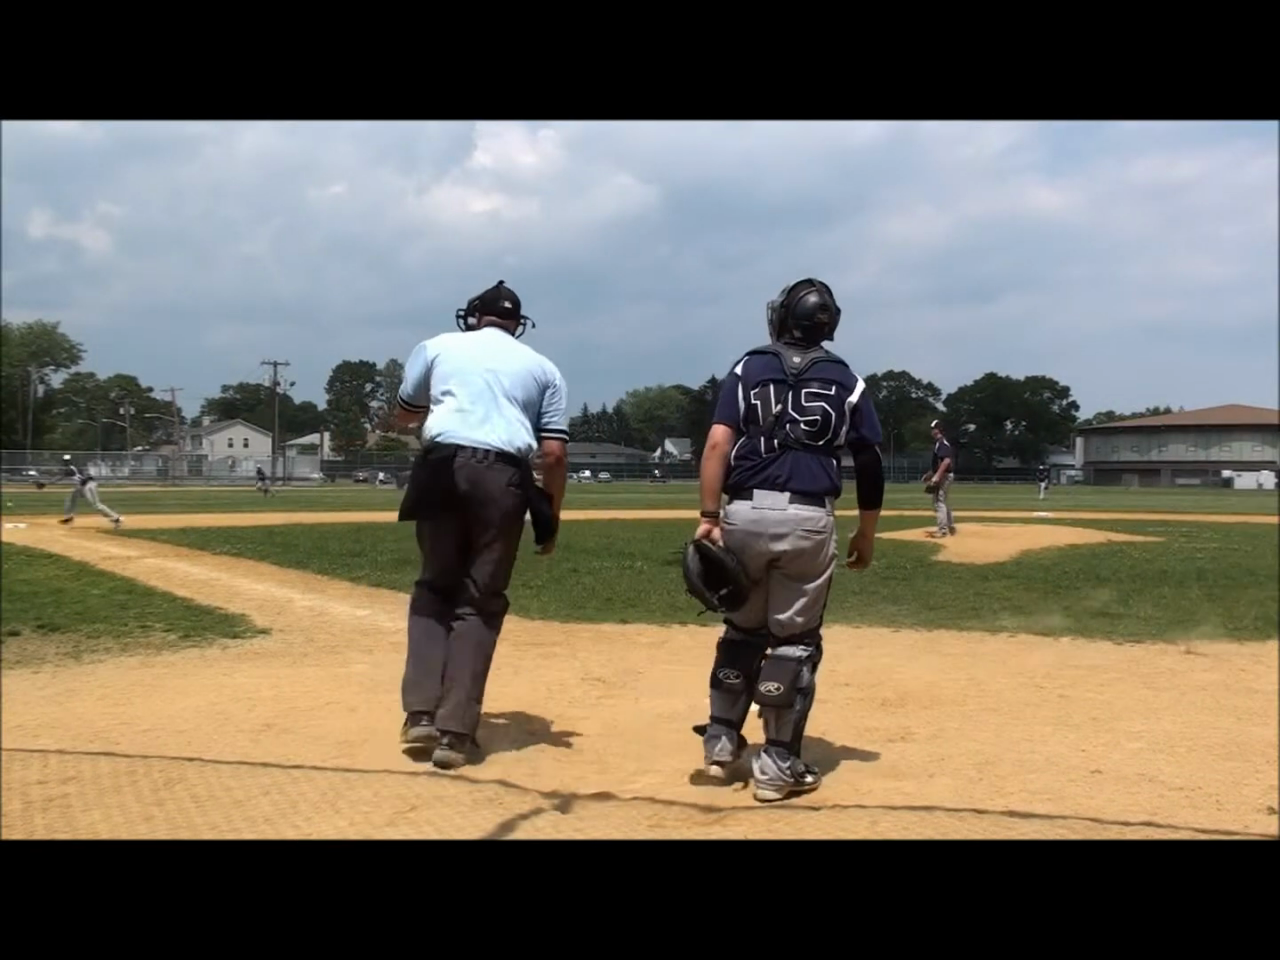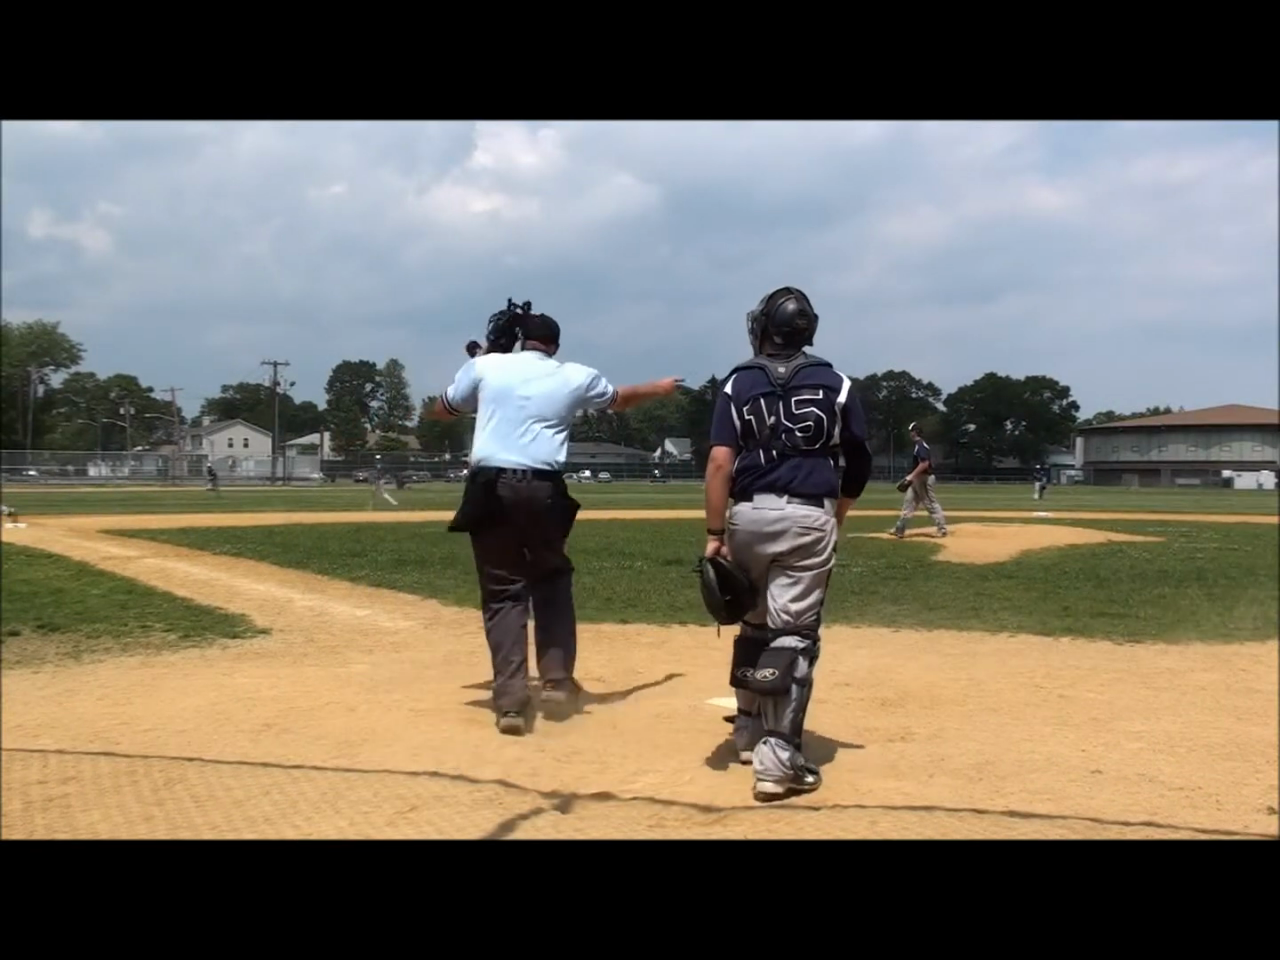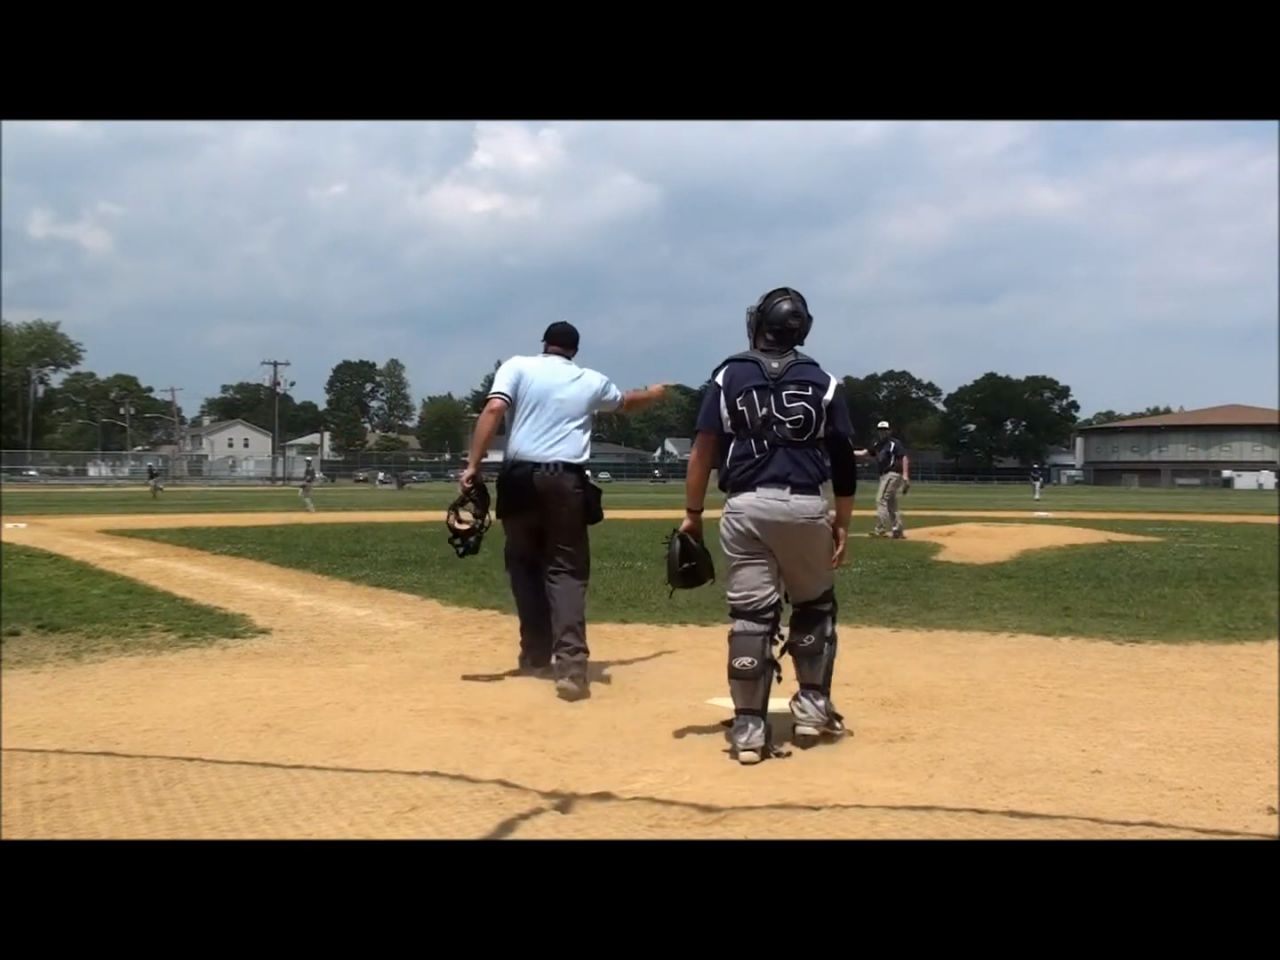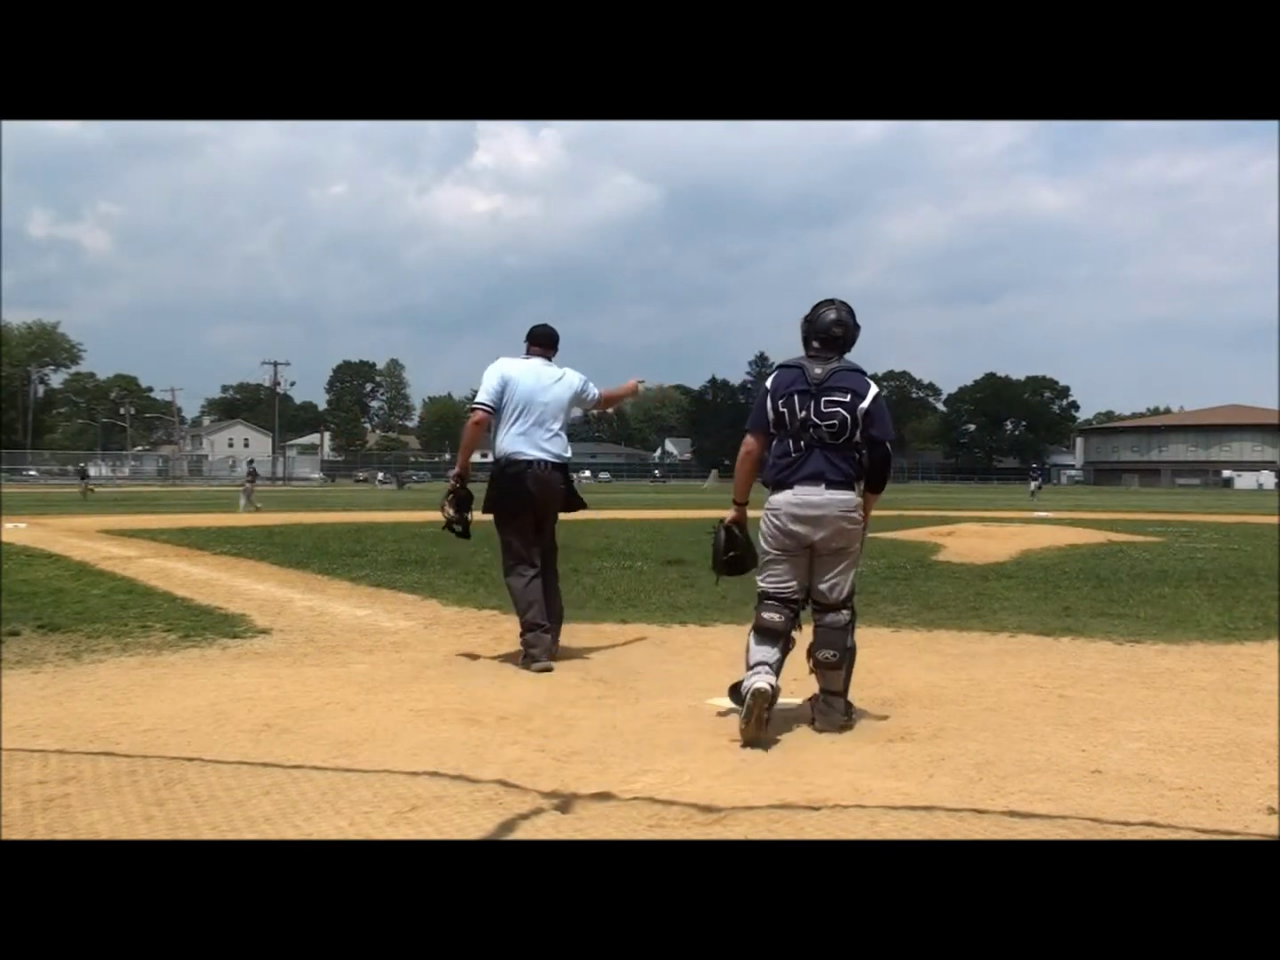
dt=0.5s
person 1, frame 1
left shoulder: (747, 369)
right shoulder: (846, 381)
left elbow: (718, 443)
right elbow: (870, 465)
left wrist: (708, 516)
right wrist: (867, 533)
left hip: (745, 514)
right hip: (808, 519)
left knee: (742, 633)
right knee: (796, 641)
left ankle: (720, 746)
right ankle: (777, 765)
person 1, frame 2
left shoulder: (737, 384)
right shoulder: (834, 383)
left elbow: (721, 463)
right elbow: (859, 460)
left wrist: (715, 533)
right wrist: (838, 510)
left hip: (749, 517)
right hip: (809, 517)
left knee: (756, 626)
right knee: (792, 634)
left ankle: (750, 733)
right ankle: (778, 758)
person 1, frame 3
left shoulder: (729, 376)
right shoulder: (822, 381)
left elbow: (704, 451)
right elbow: (844, 458)
left wrist: (693, 512)
right wrist: (842, 520)
left hip: (745, 507)
right hip: (804, 507)
left knee: (750, 617)
right knee: (815, 605)
left ankle: (749, 730)
right ankle: (812, 707)
person 1, frame 4
left shoulder: (779, 380)
right shoulder: (864, 387)
left elbow: (752, 448)
right elbow: (880, 459)
left wrist: (738, 506)
right wrist: (865, 510)
left hip: (785, 502)
right hip: (839, 503)
left knee: (776, 601)
right knee: (834, 606)
left ankle: (760, 677)
right ankle: (830, 706)
person 2, frame 1
left shoulder: (435, 347)
right shoulder: (543, 368)
left elbow: (405, 416)
right elbow: (554, 454)
right wrist: (551, 518)
left hip: (444, 470)
right hip: (504, 479)
left knee: (435, 591)
right knee: (481, 605)
left ankle: (423, 714)
right ankle: (456, 733)
person 2, frame 2
left shoulder: (485, 365)
right shoulder: (576, 376)
left elbow: (440, 411)
right elbow: (620, 398)
right wrist: (658, 389)
left hip: (489, 488)
right hip: (542, 490)
left knee: (502, 593)
right knee: (551, 578)
left ankle: (510, 702)
right ankle: (557, 676)
person 2, frame 3
left shoulder: (518, 366)
right shoulder: (592, 380)
left elbow: (494, 410)
right elbow: (626, 402)
left wrist: (473, 465)
right wrist: (653, 394)
left hip: (521, 479)
right hip: (568, 482)
left knee: (523, 562)
right knee: (567, 571)
left ankle: (537, 651)
right ankle: (571, 666)
person 2, frame 4
left shoulder: (502, 368)
right shoulder: (571, 379)
left elbow: (479, 420)
right elbow: (602, 400)
left wrist: (461, 466)
right wrist: (628, 390)
left hip: (513, 475)
right hip: (554, 476)
left knee: (522, 562)
right knee: (545, 555)
left ankle: (537, 648)
right ankle: (550, 635)
